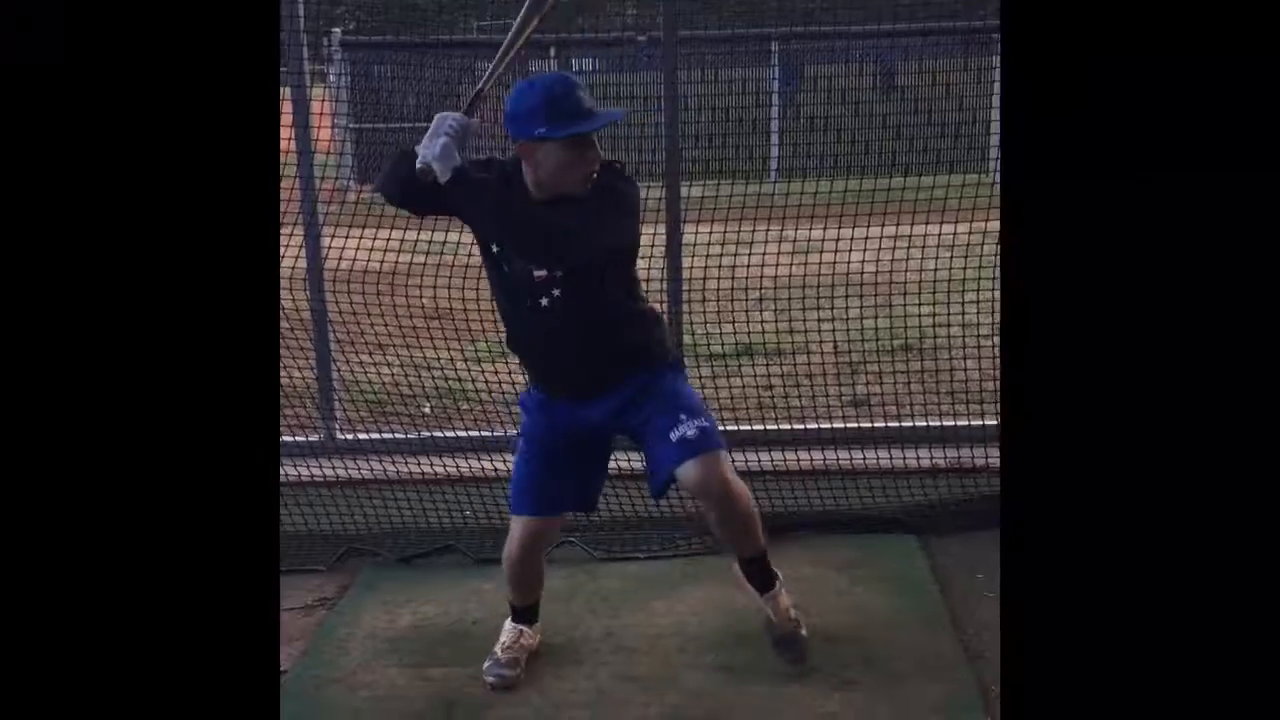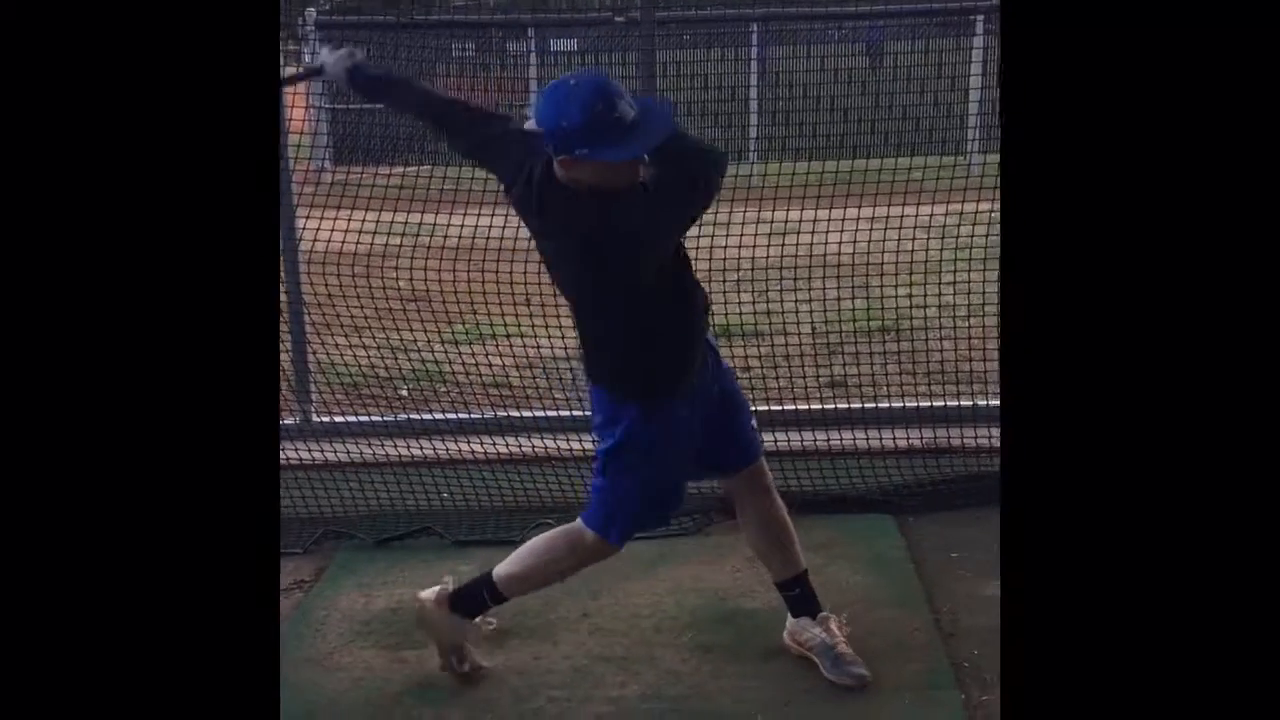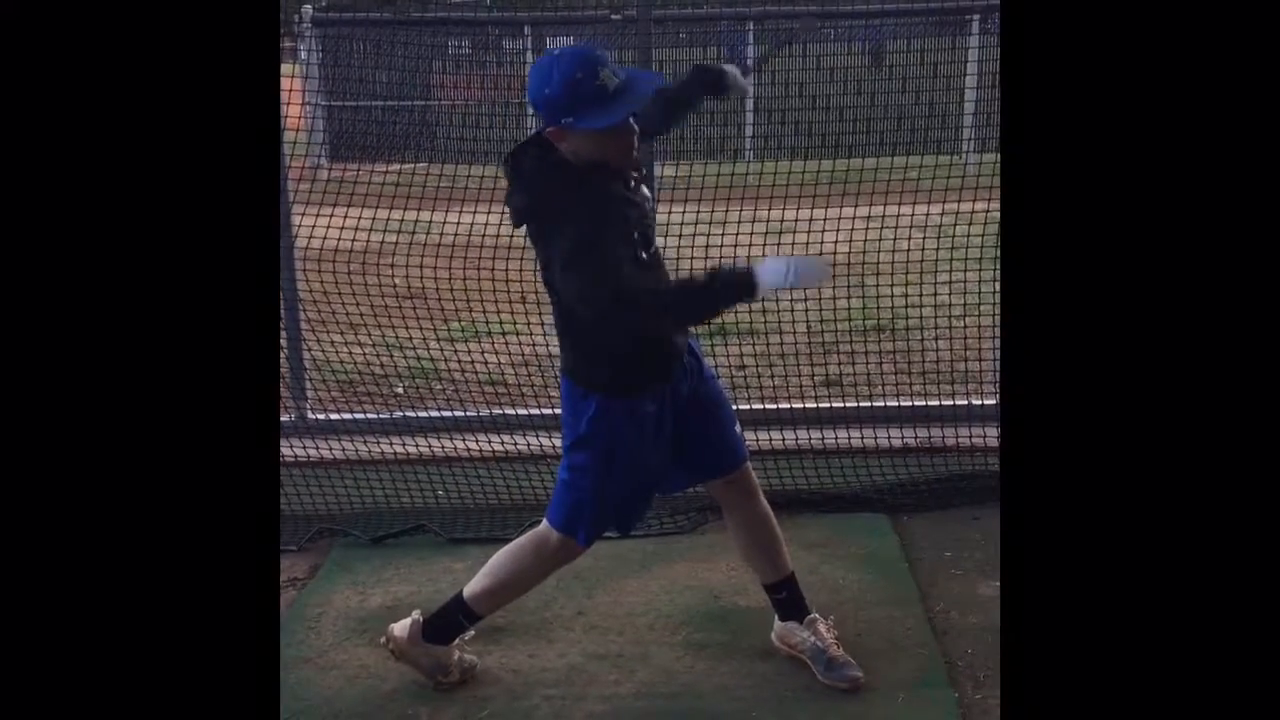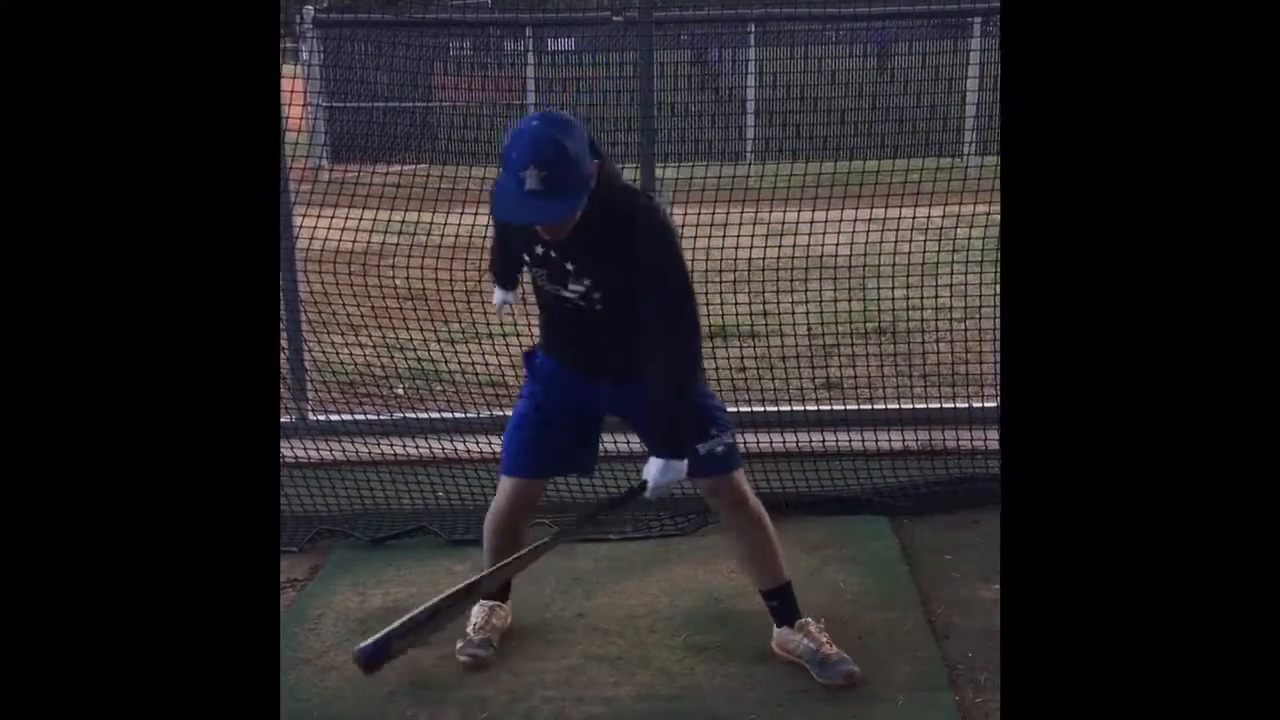
dt=0.7s
person 1, frame 1
left shoulder: (614, 192)
right shoulder: (492, 181)
left elbow: (556, 245)
right elbow: (393, 188)
left wrist: (456, 180)
right wrist: (425, 157)
left hip: (642, 374)
right hip: (557, 394)
left knee: (713, 481)
right knee: (527, 534)
left ankle: (766, 587)
right ankle: (522, 625)
person 1, frame 2
left shoulder: (528, 161)
right shoulder: (618, 226)
left elbow: (452, 116)
right elbow: (704, 162)
left wrist: (355, 74)
right wrist: (626, 159)
left hip: (690, 358)
right hip: (647, 392)
left knee: (752, 480)
right knee: (601, 534)
left ankle: (806, 620)
right ankle: (453, 606)
person 1, frame 3
left shoulder: (596, 157)
right shoulder: (570, 211)
left elbow: (655, 112)
right elbow: (624, 310)
left wrist: (709, 80)
right wrist: (757, 278)
left hip: (669, 363)
right hip: (613, 392)
left knee: (739, 486)
right knee: (566, 536)
left ankle: (794, 622)
right ankle: (425, 634)
person 1, frame 4
left shoulder: (639, 226)
right shoulder: (518, 204)
left elbow: (674, 337)
left wrist: (668, 443)
right wrist: (502, 282)
left hip: (652, 367)
right hip: (564, 363)
left knee: (729, 489)
right knee: (514, 494)
left ankle: (791, 626)
right ankle: (490, 603)
